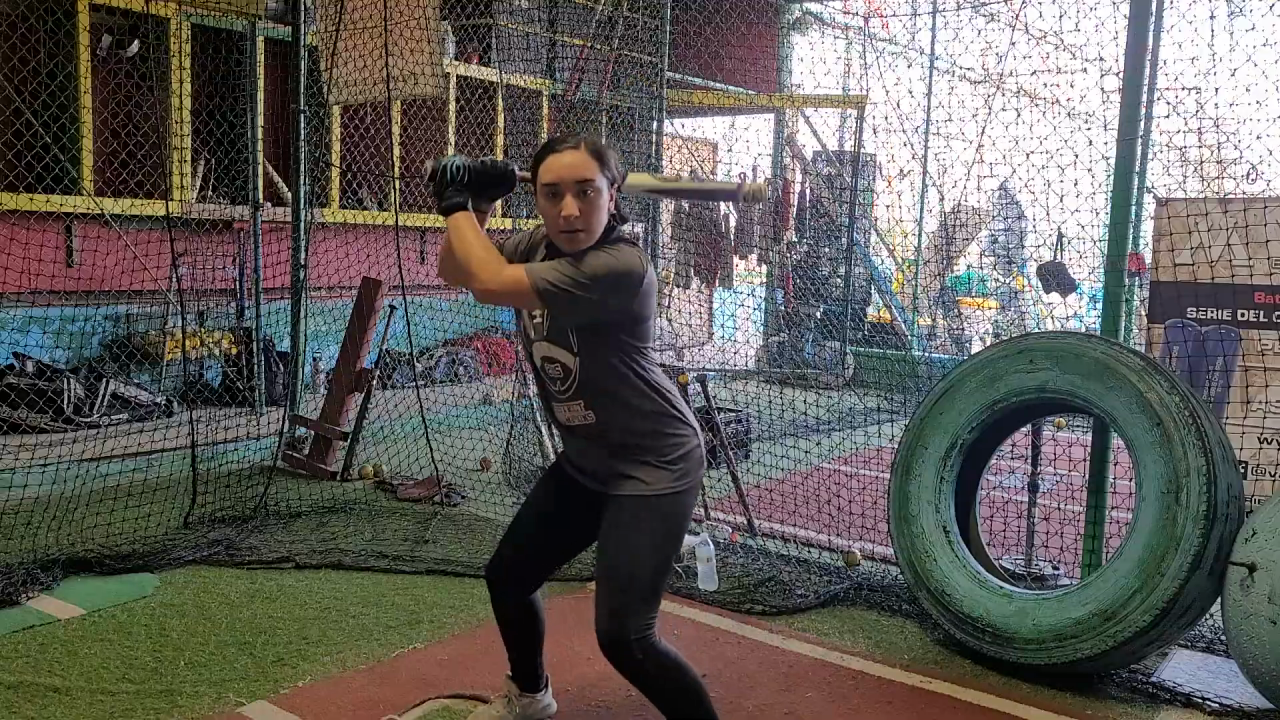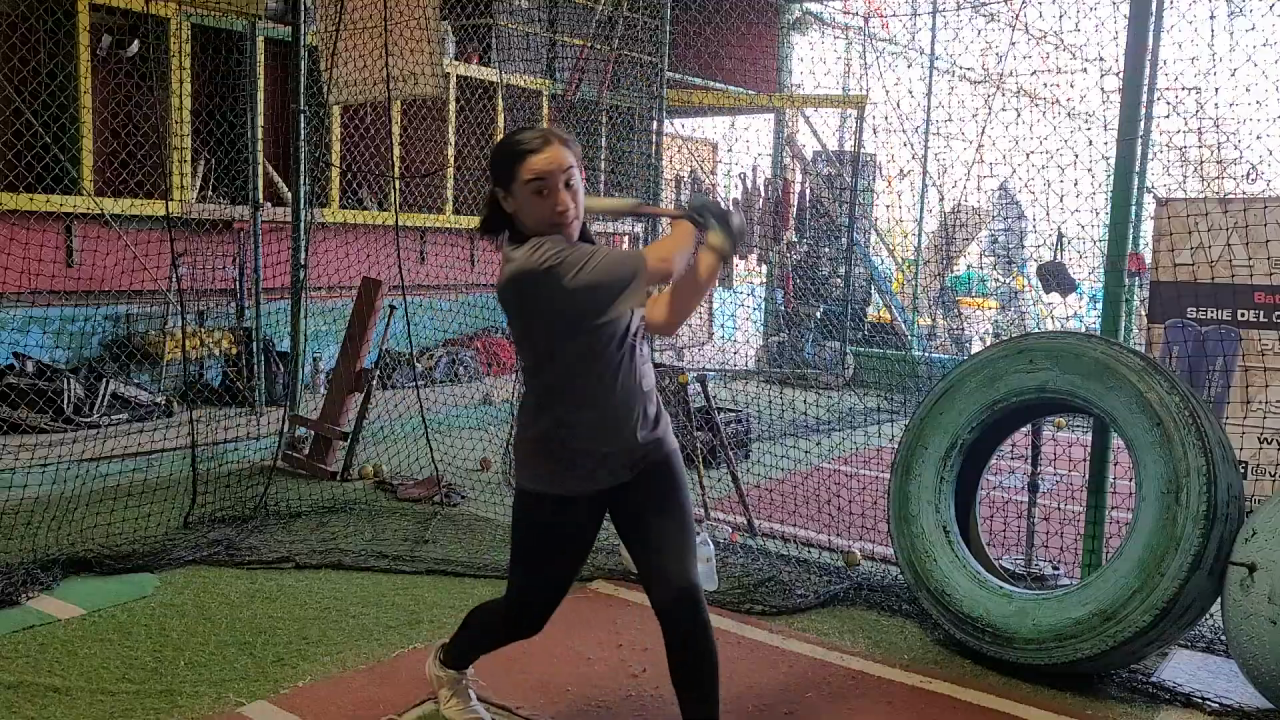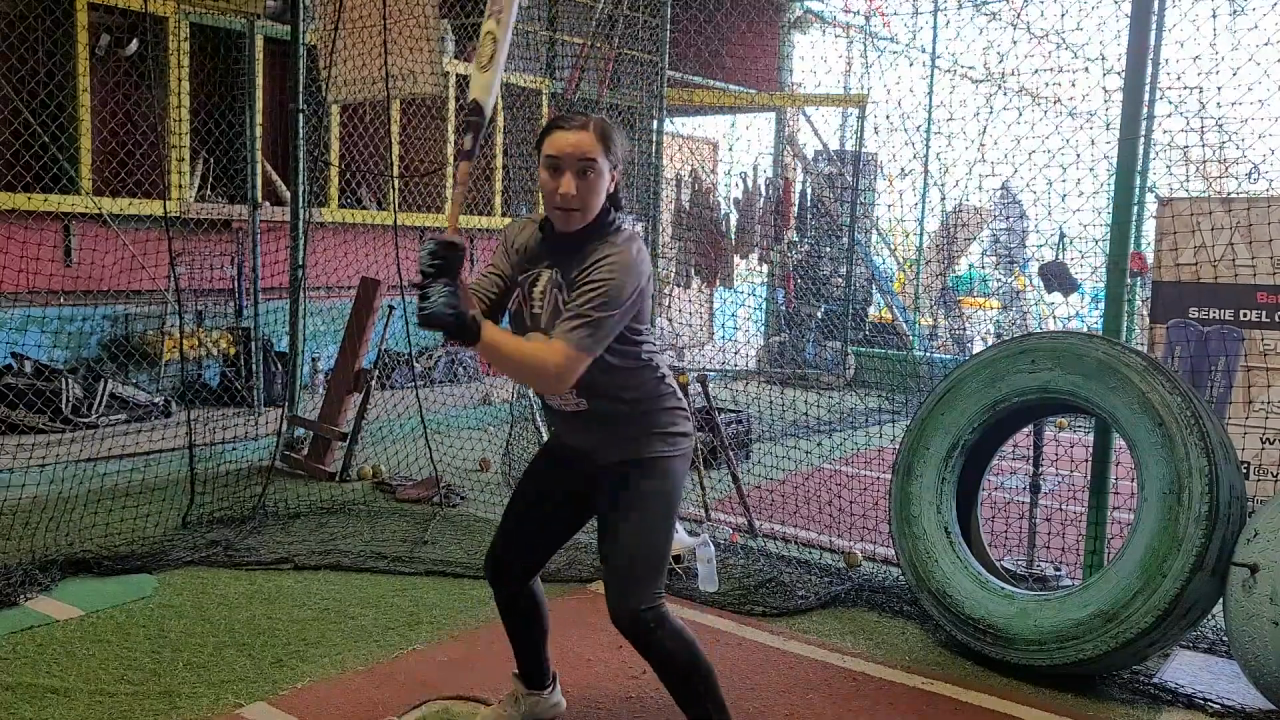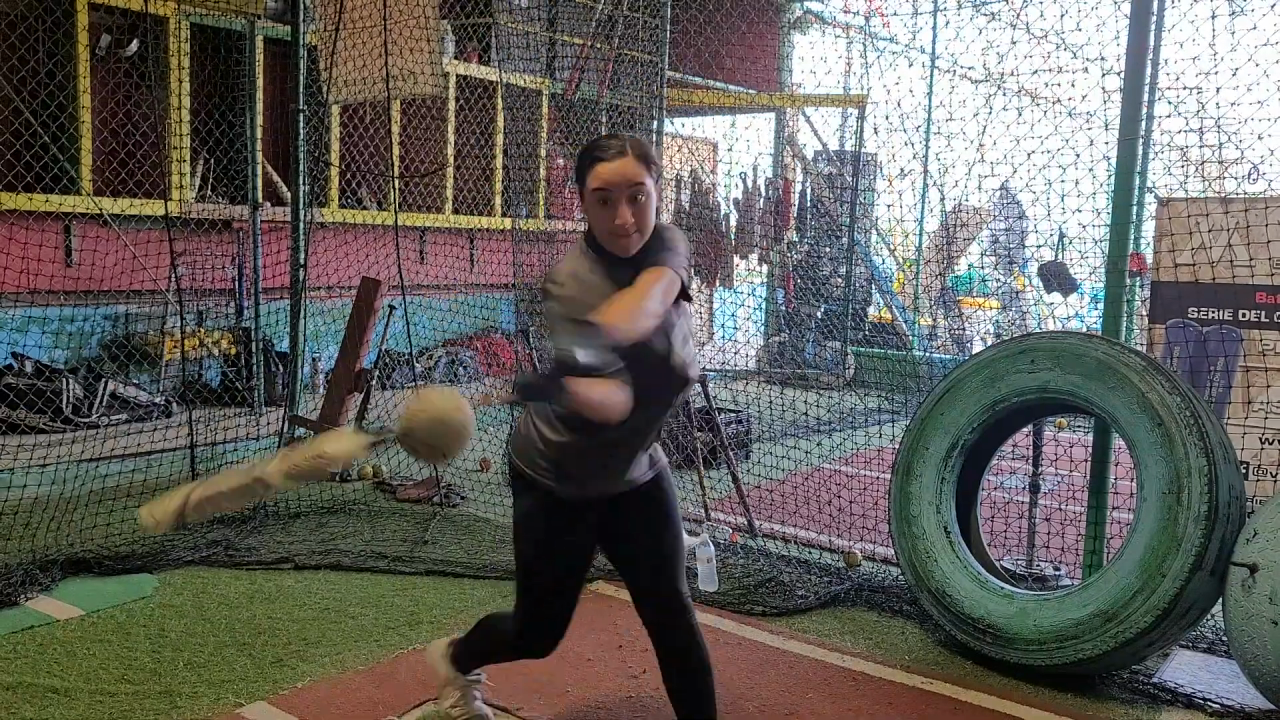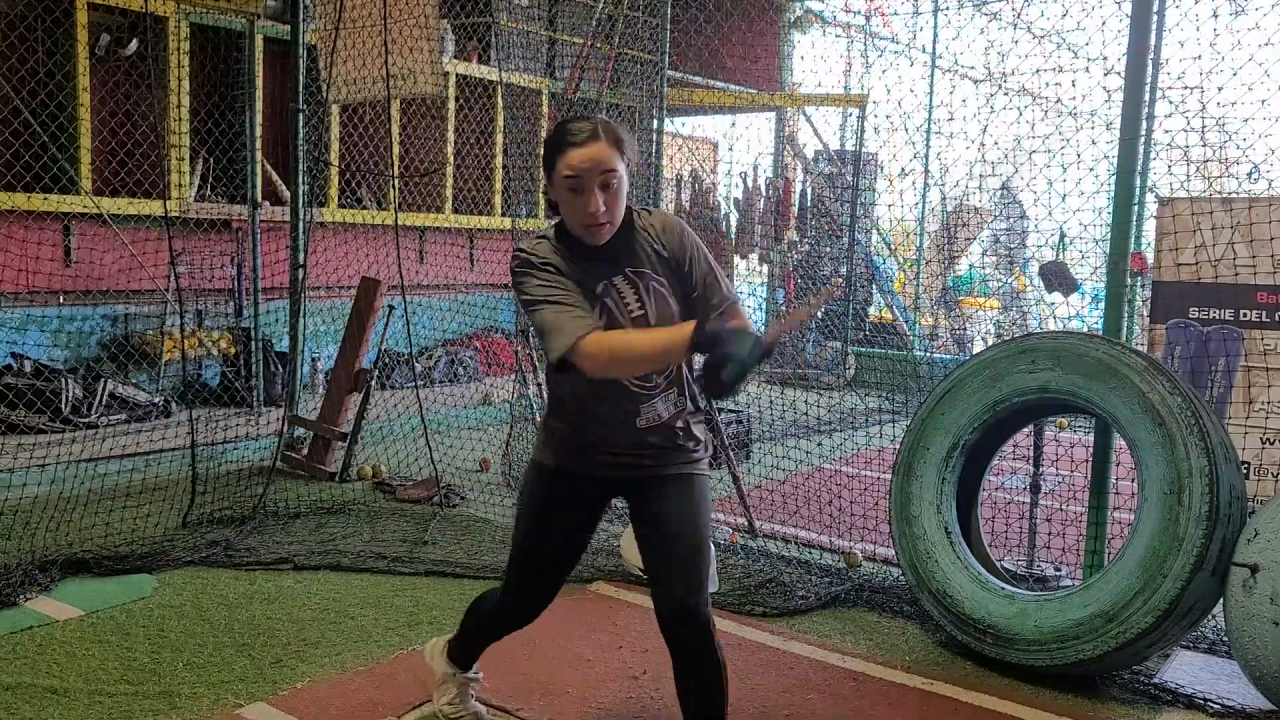
dt=1s
person 1, frame 1
left shoulder: (622, 267)
right shoulder: (541, 245)
left elbow: (491, 284)
right elbow: (455, 271)
left wrist: (453, 202)
right wrist: (475, 200)
left hip: (652, 468)
right hip: (584, 463)
left knee: (623, 637)
right knee: (507, 577)
person 1, frame 2
left shoulder: (578, 251)
right shoulder: (534, 268)
left elbow: (658, 320)
right elbow: (658, 263)
left wrist: (710, 252)
right wrist: (696, 223)
left hip: (642, 447)
right hip: (560, 472)
left knee: (680, 598)
right knee: (526, 609)
right ankle: (449, 664)
person 1, frame 3
left shoulder: (619, 259)
right shoulder: (526, 237)
left elbow: (555, 373)
right elbow: (483, 317)
left wrist: (466, 328)
right wrist: (448, 281)
left hip: (644, 445)
right hip: (576, 443)
left knee: (636, 610)
right knee: (506, 566)
person 1, frame 4
left shoulder: (667, 243)
right shoulder: (571, 265)
left elbow: (645, 302)
right elbow: (599, 398)
left wrist: (589, 343)
right wrist: (598, 395)
left hip: (636, 467)
right hip: (558, 474)
left knee: (670, 612)
right knee: (537, 630)
right ankle: (459, 661)
person 1, frame 5
left shoulder: (665, 235)
right shoulder: (535, 262)
left elbow: (732, 325)
right elbow: (597, 355)
left wrist: (732, 352)
right wrist: (703, 333)
left hip: (667, 450)
right hip: (573, 454)
left knee: (685, 614)
right knee: (521, 598)
right ankle: (454, 658)
